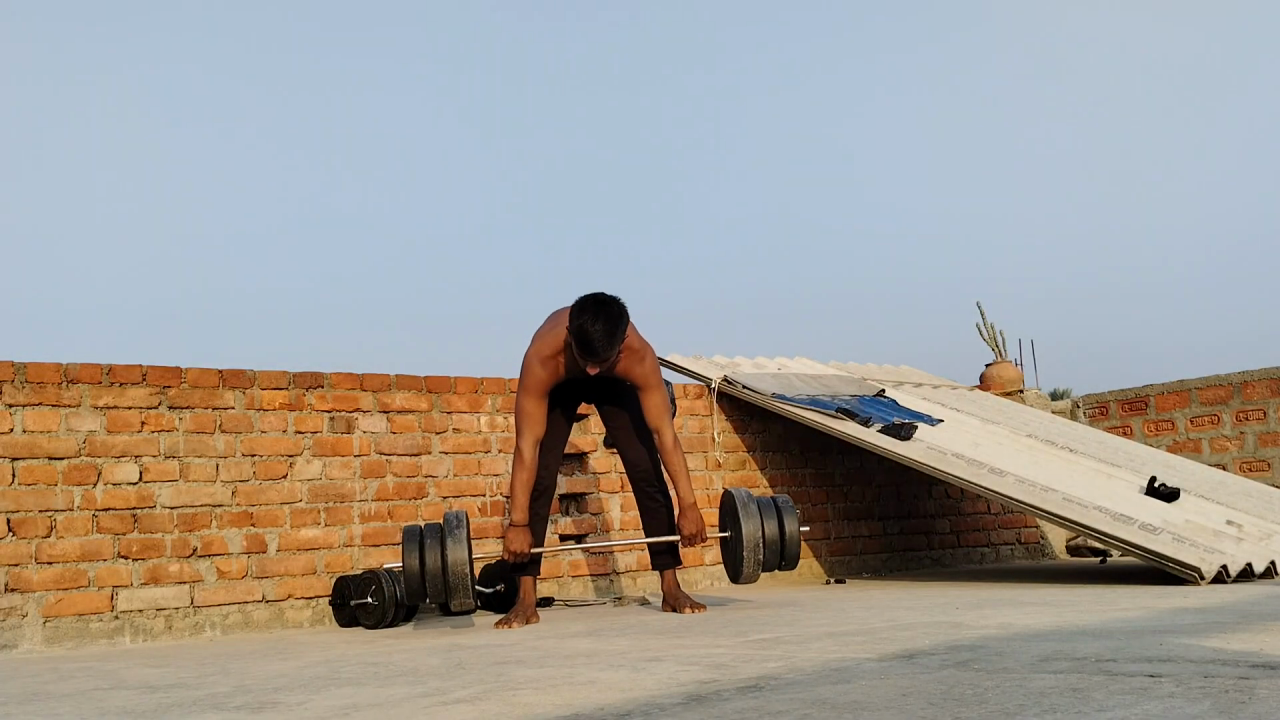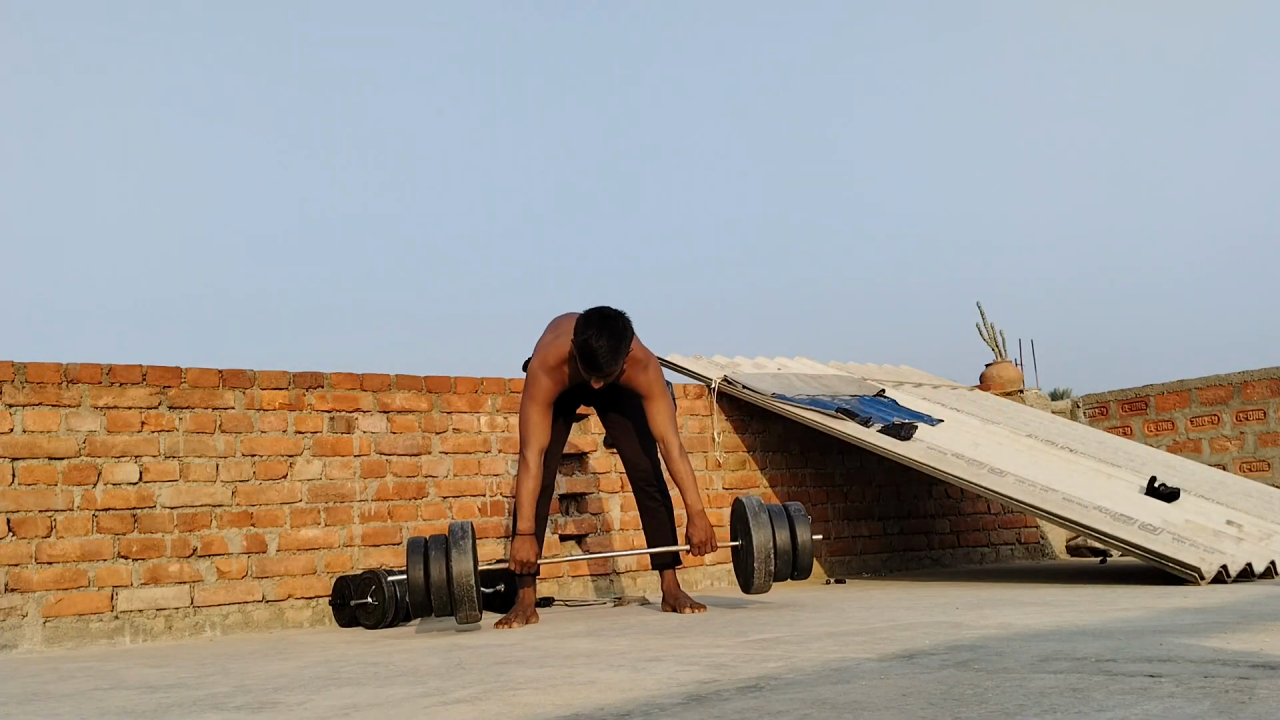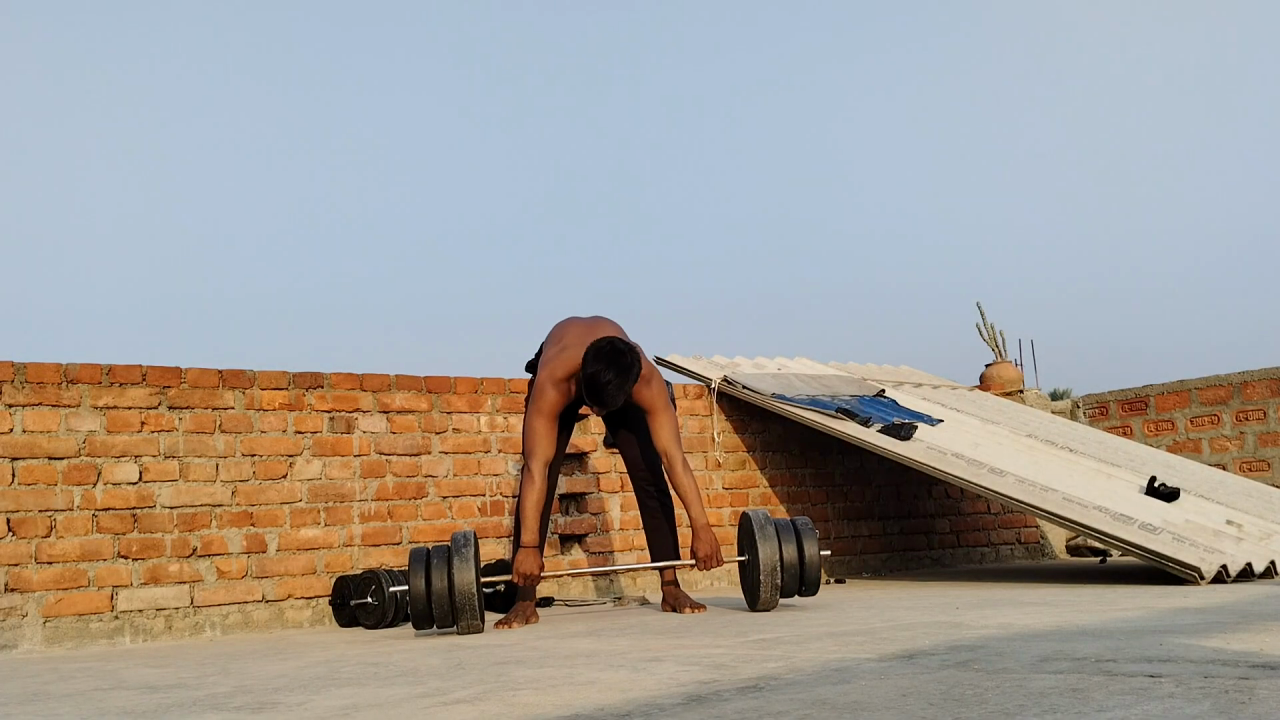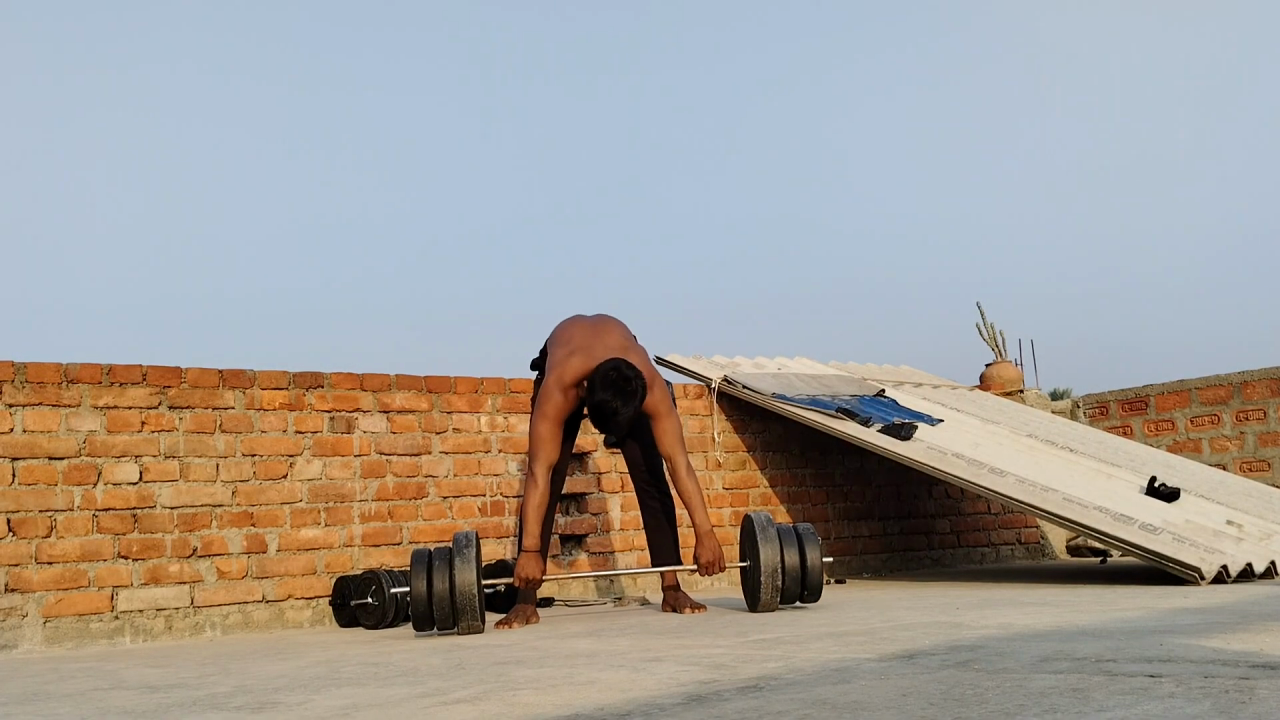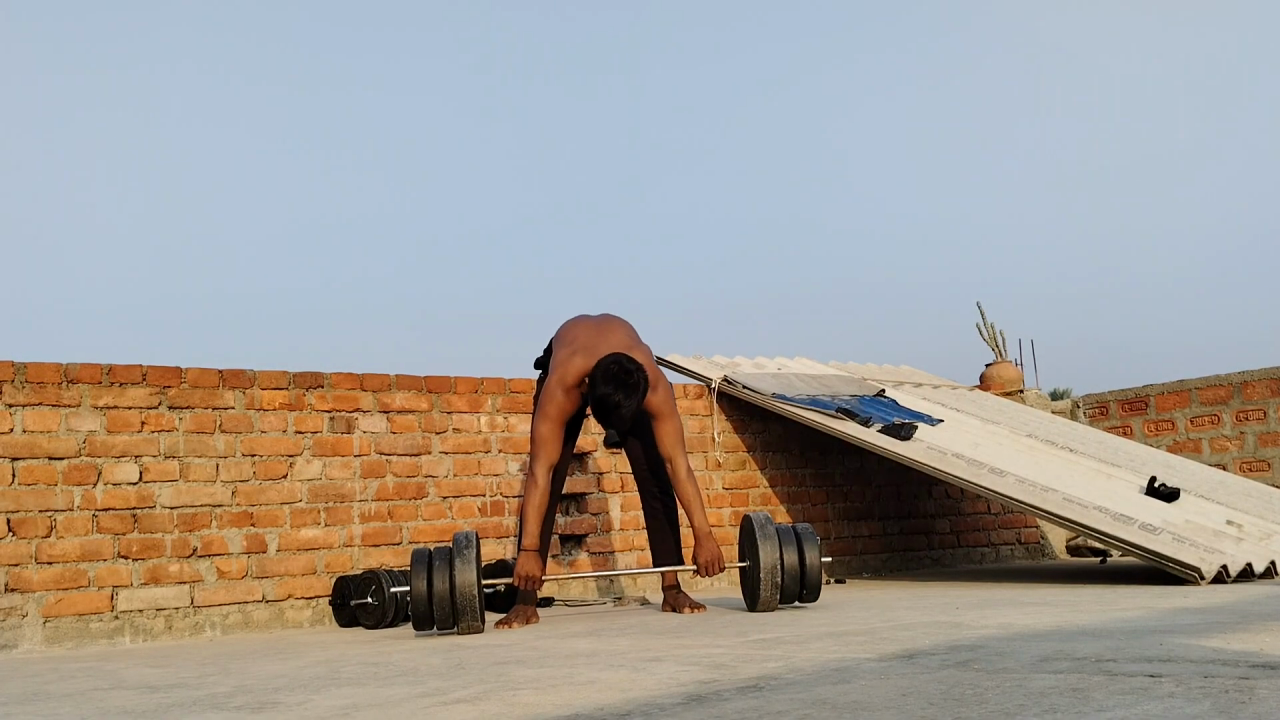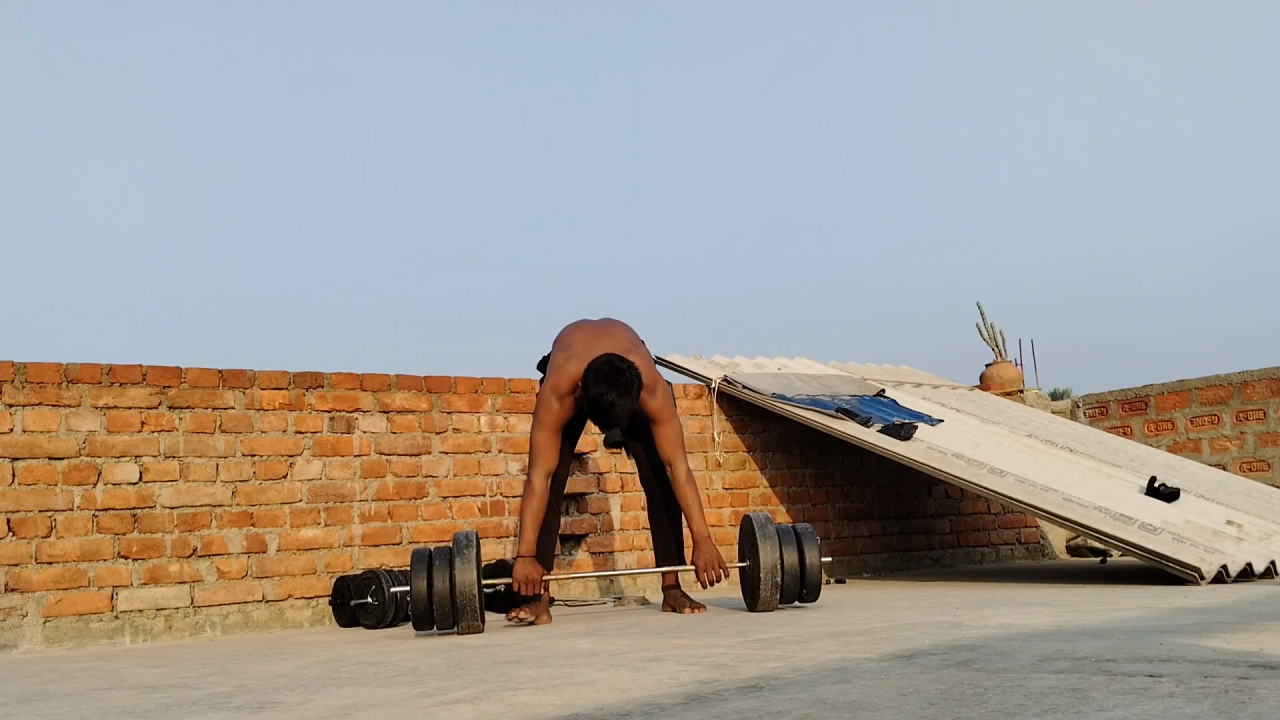
dt=0.2s
person 1, frame 1
left shoulder: (639, 355)
right shoulder: (542, 358)
left elbow: (664, 433)
right elbow: (527, 445)
left wrist: (688, 506)
right wrist: (518, 522)
left hip: (615, 385)
right hip: (560, 385)
left knee: (646, 470)
right knee: (540, 477)
left ankle: (670, 588)
right ankle: (526, 599)
person 1, frame 2
left shoulder: (642, 364)
right shoulder: (546, 367)
left elbow: (669, 441)
right elbow: (531, 455)
left wrist: (696, 514)
right wrist: (524, 532)
left hip: (619, 389)
right hip: (561, 386)
left knee: (646, 470)
right knee: (541, 476)
left ankle: (670, 587)
right ankle: (525, 598)
person 1, frame 3
left shoulder: (647, 381)
right shoulder: (553, 382)
left elbow: (673, 458)
right elbow: (536, 468)
left wrist: (701, 529)
right wrist: (528, 546)
left hip: (620, 376)
right hip: (560, 371)
left knee: (648, 472)
right knee: (544, 474)
left ankle: (671, 588)
right ankle: (525, 600)
person 1, frame 4
left shoulder: (651, 386)
right shoulder: (560, 386)
left elbow: (678, 462)
right elbow: (540, 472)
left wrist: (705, 534)
right wrist: (530, 550)
left hip: (621, 362)
right hip: (558, 364)
left knee: (650, 473)
right knee: (551, 476)
left ankle: (671, 587)
right ankle: (526, 600)
person 1, frame 5
left shoulder: (654, 385)
right shoulder: (562, 386)
left elbow: (677, 463)
right elbow: (541, 471)
left wrist: (704, 536)
right wrist: (528, 550)
left hip: (630, 374)
right hip: (567, 366)
left knee: (654, 474)
right knee: (551, 474)
left ankle: (671, 586)
right ankle: (527, 598)
person 1, frame 6
left shoulder: (652, 387)
right shoulder: (558, 393)
left elbow: (677, 466)
right elbow: (539, 477)
left wrist: (703, 540)
right wrist: (525, 555)
left hip: (627, 376)
right hip: (571, 375)
left knee: (658, 475)
right knee: (551, 478)
left ankle: (671, 586)
right ankle: (538, 596)
